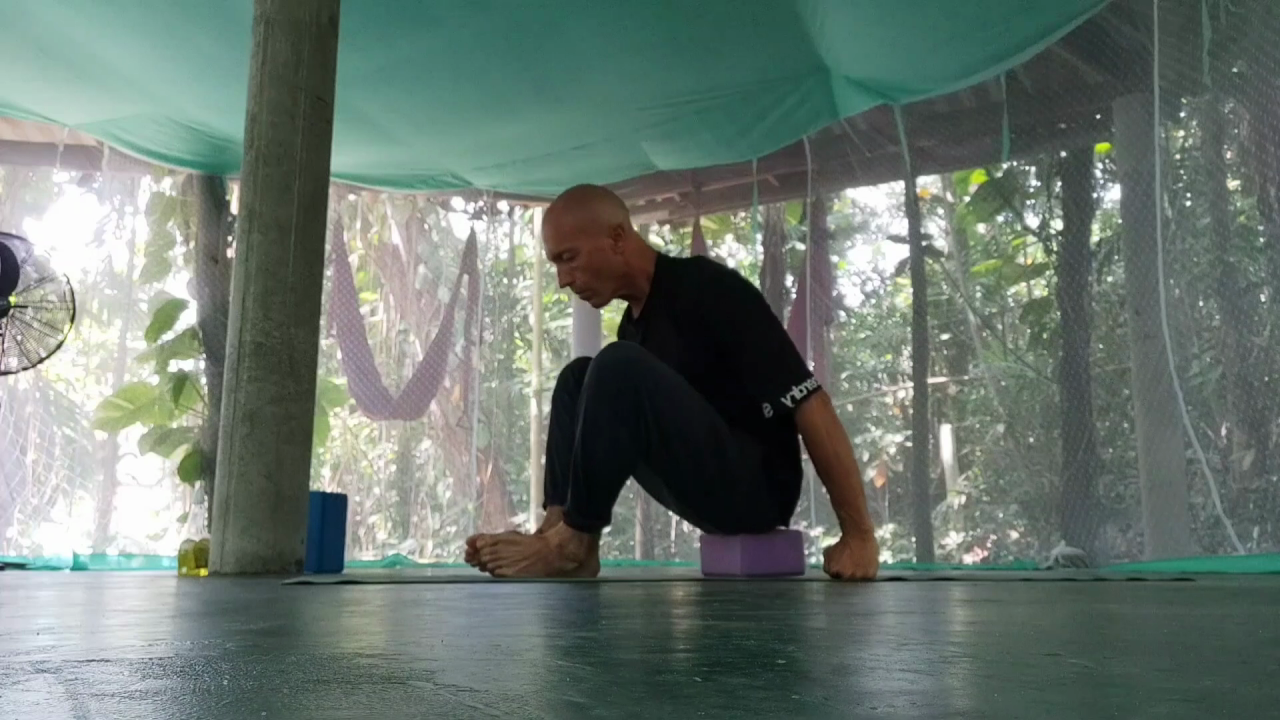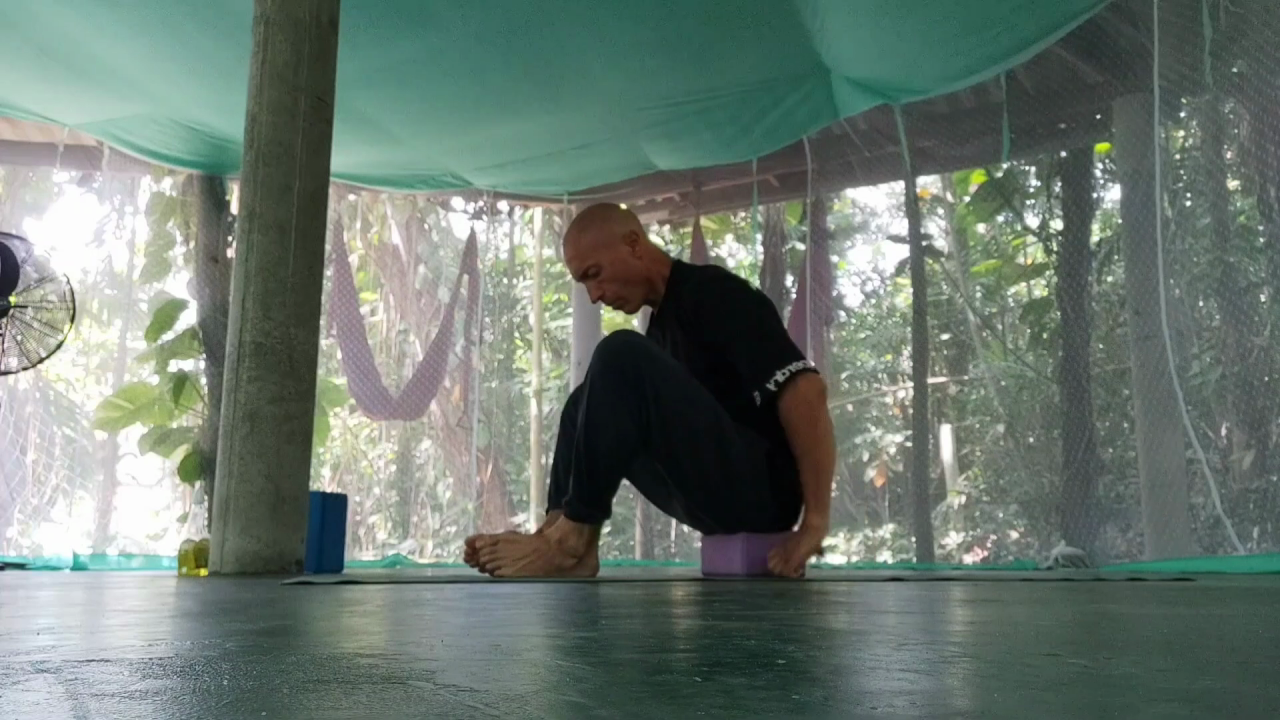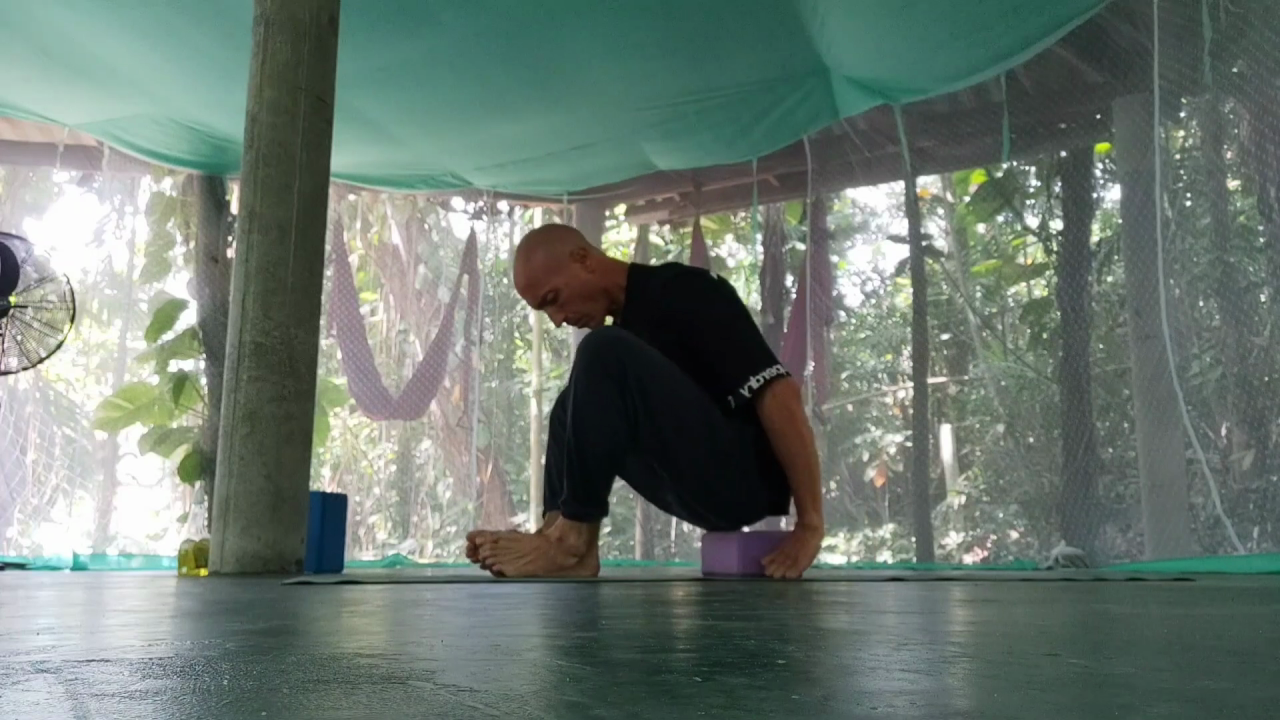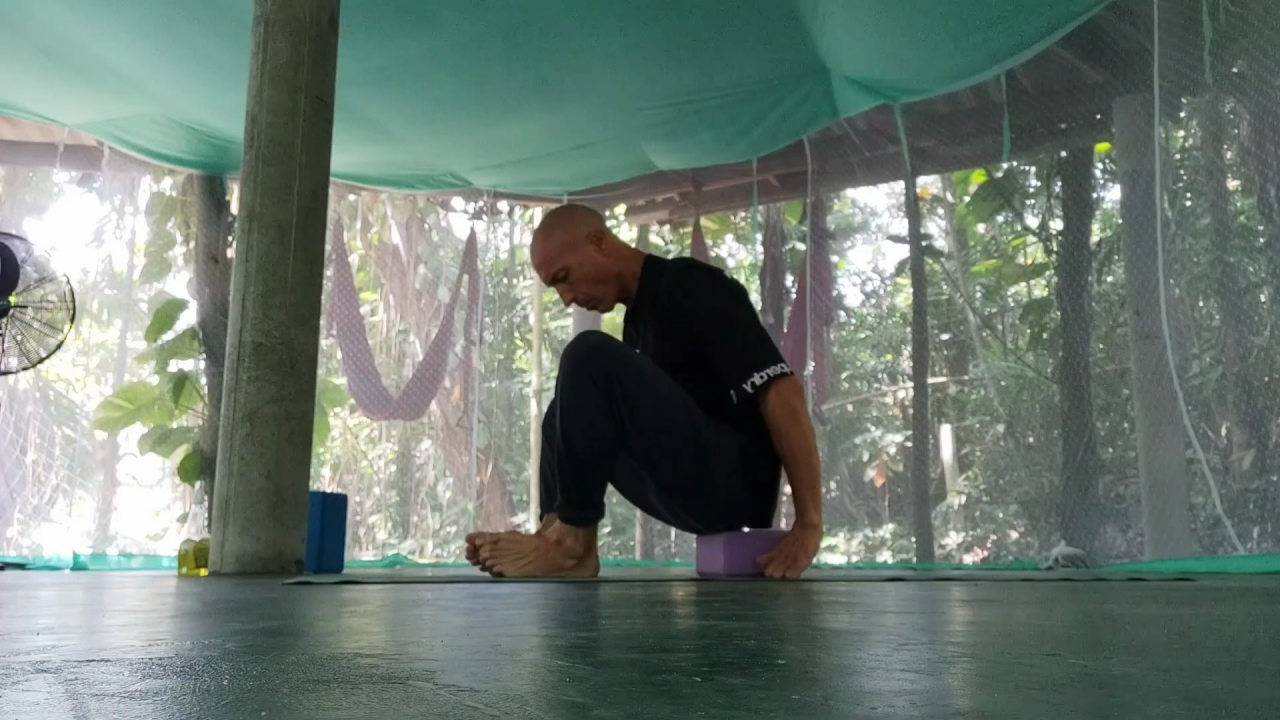
dt=0.5s
person 1, frame 1
left shoulder: (709, 292)
right shoulder: (632, 325)
left elbow: (808, 404)
left wrist: (858, 535)
left hip: (756, 488)
right hip: (704, 488)
left knee: (619, 368)
right knee: (579, 379)
left ankle: (574, 542)
right ankle: (561, 528)
person 1, frame 2
left shoulder: (715, 295)
right shoulder: (661, 323)
left elbow: (805, 389)
left wrist: (814, 522)
left hip: (758, 489)
right hip: (709, 492)
left knee: (620, 357)
right knee: (591, 400)
left ankle: (573, 538)
right ankle: (560, 528)
person 1, frame 3
left shoulder: (681, 293)
right shoulder: (628, 320)
left elbow: (778, 392)
left wrist: (810, 525)
left hip: (746, 481)
right hip: (701, 488)
left knee: (604, 354)
right knee: (577, 403)
left ankle: (573, 538)
right ankle: (558, 531)
person 1, frame 4
left shoulder: (692, 288)
right shoulder: (636, 321)
left elbow: (781, 390)
left wrist: (808, 524)
left hip: (735, 485)
right hip: (690, 490)
left knee: (590, 358)
right knee: (569, 413)
left ankle: (571, 539)
right ankle: (557, 532)
